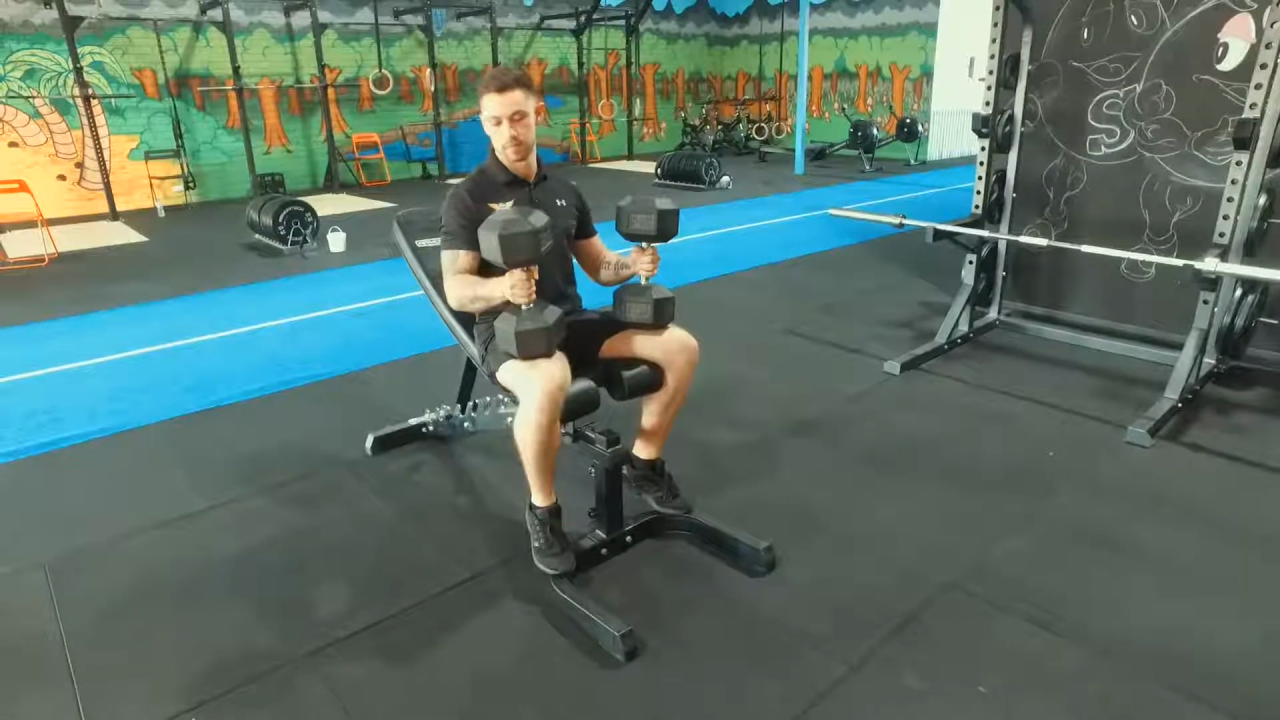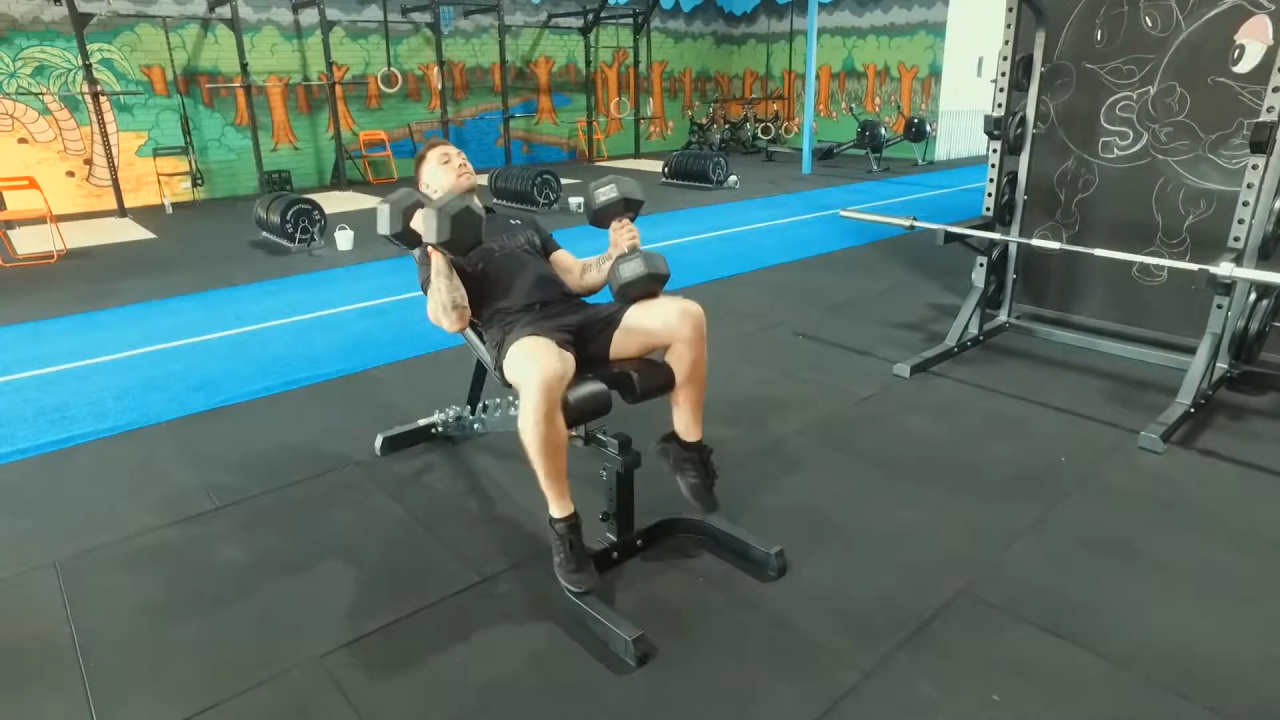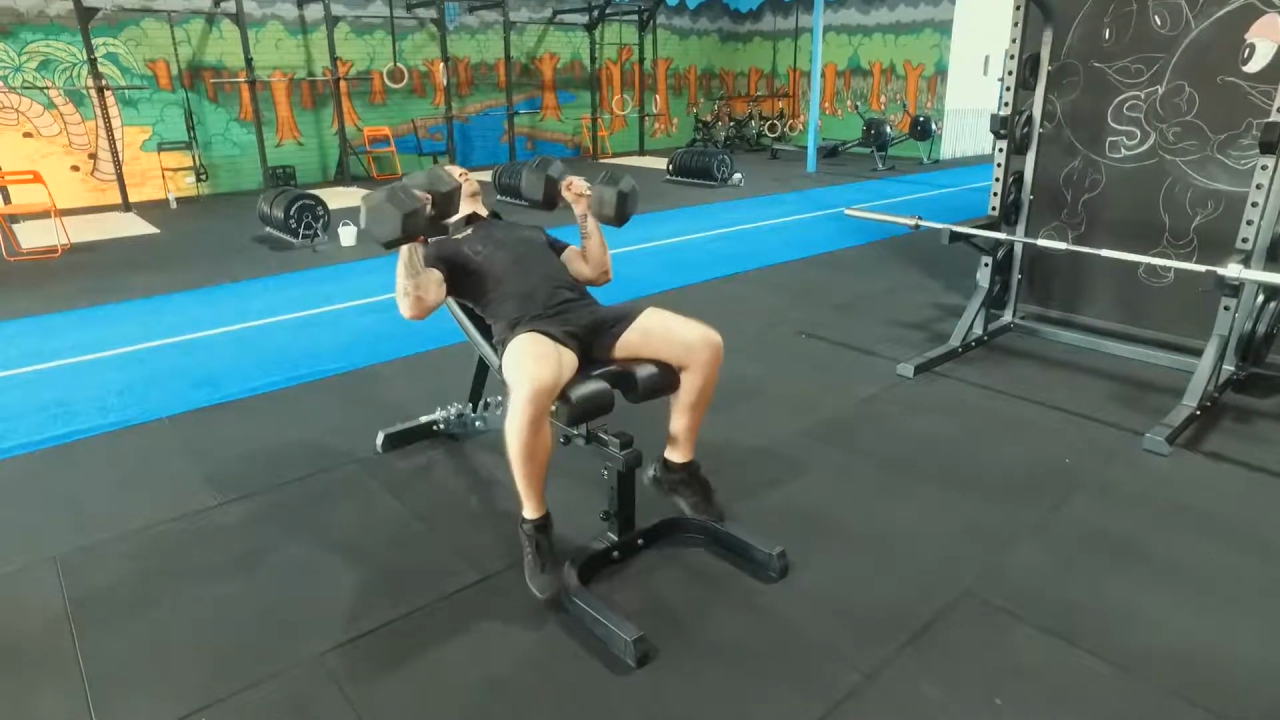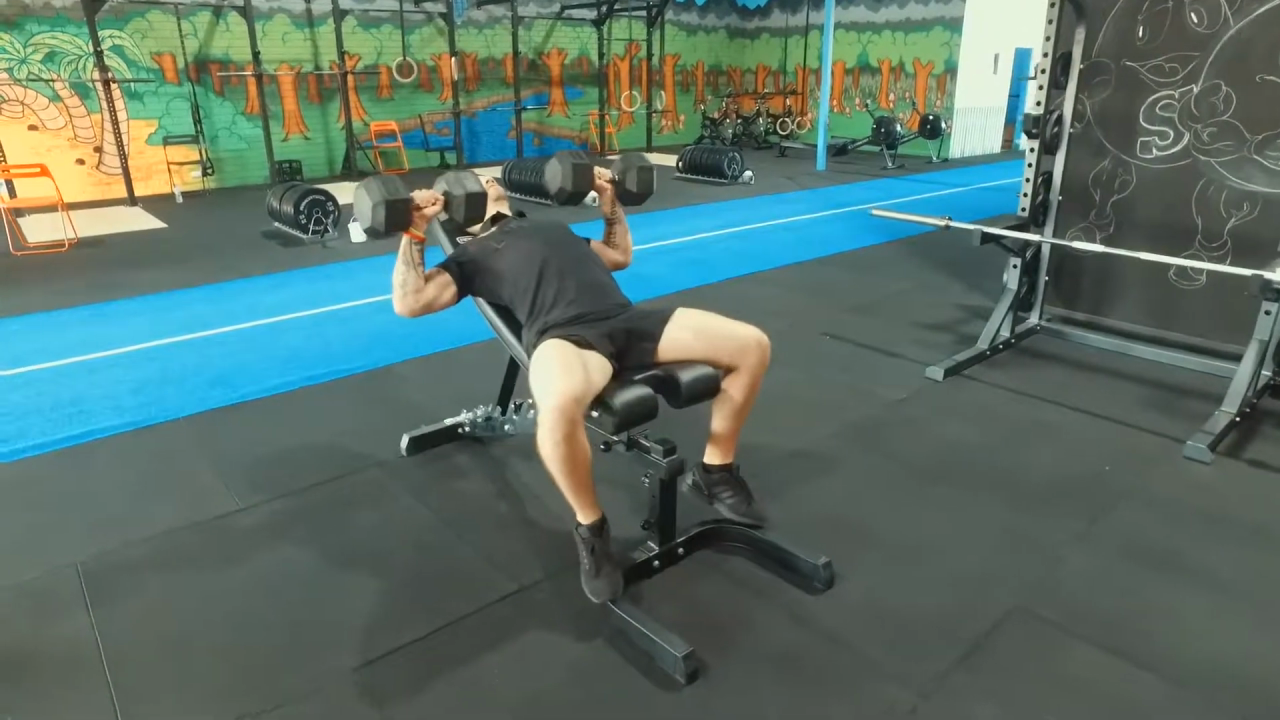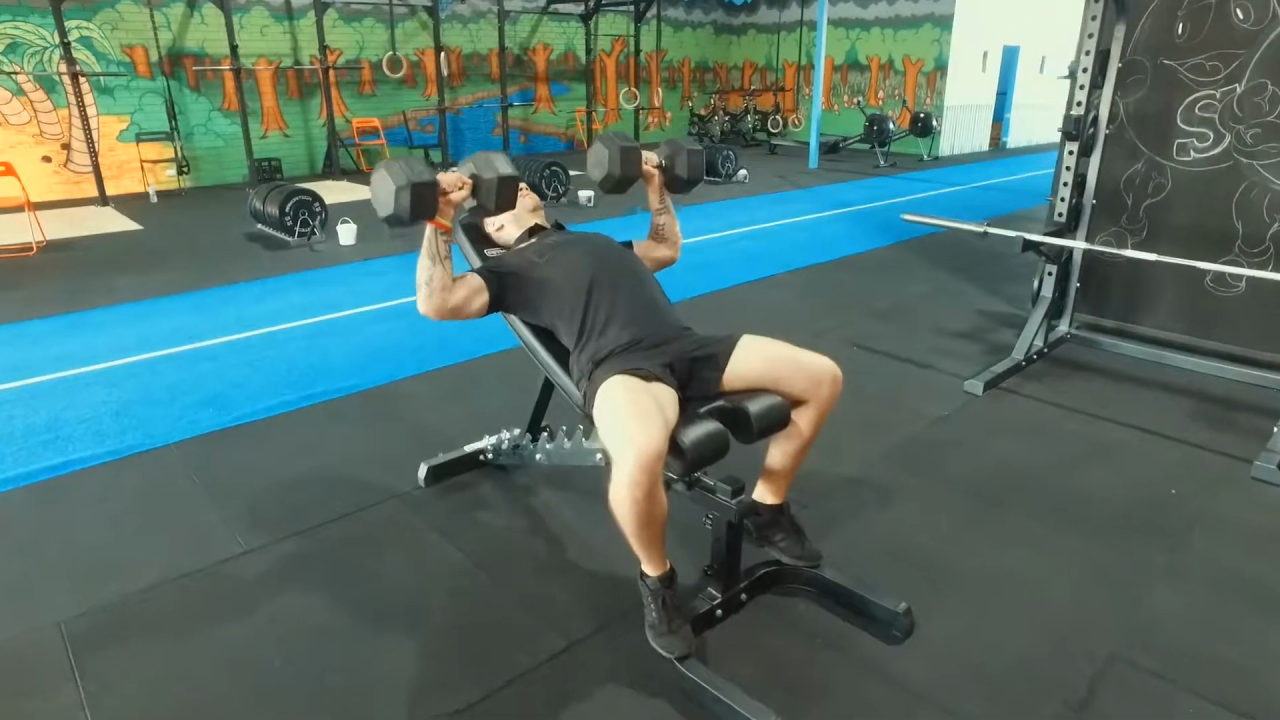
dt=1s
person 1, frame 1
left shoulder: (564, 190)
right shoulder: (468, 197)
left elbow: (598, 265)
right elbow: (456, 290)
left wrist: (633, 264)
right wrist: (501, 288)
left hip: (571, 320)
left knee: (681, 347)
right knee: (548, 385)
left ankle: (644, 464)
right ankle: (543, 511)
person 1, frame 2
left shoulder: (521, 223)
right shoulder: (439, 247)
left elbow: (580, 279)
right elbow: (453, 319)
left wrist: (617, 250)
right wrist: (438, 250)
left hip: (583, 319)
right hip: (523, 333)
left knee: (685, 317)
right knee: (542, 383)
left ankle: (686, 448)
right ankle: (564, 524)
person 1, frame 3
left shoulder: (529, 231)
right shoulder: (446, 250)
left elbow: (599, 272)
right elbow: (414, 306)
left wrist: (583, 212)
left hip: (592, 317)
right hip: (533, 330)
left knee: (706, 345)
right knee: (532, 390)
left ankle: (676, 467)
right ankle: (535, 524)
person 1, frame 4
left shoulder: (551, 226)
right shoulder: (472, 253)
left elbow: (620, 256)
right elbow: (409, 303)
left wrist: (609, 200)
right wrist: (416, 229)
left hip: (628, 319)
right hip: (563, 334)
left knee: (752, 346)
right knee: (560, 405)
left ankle: (716, 470)
right ankle: (589, 527)
person 1, frame 5
left shoulder: (593, 240)
right shoulder: (509, 269)
left elbow: (668, 249)
right elbow: (435, 303)
left wrist: (655, 187)
right wrist: (440, 219)
left hip: (686, 345)
right hip: (617, 364)
left knee: (823, 377)
right knee: (641, 458)
left ankle: (766, 509)
right ankle: (656, 580)
